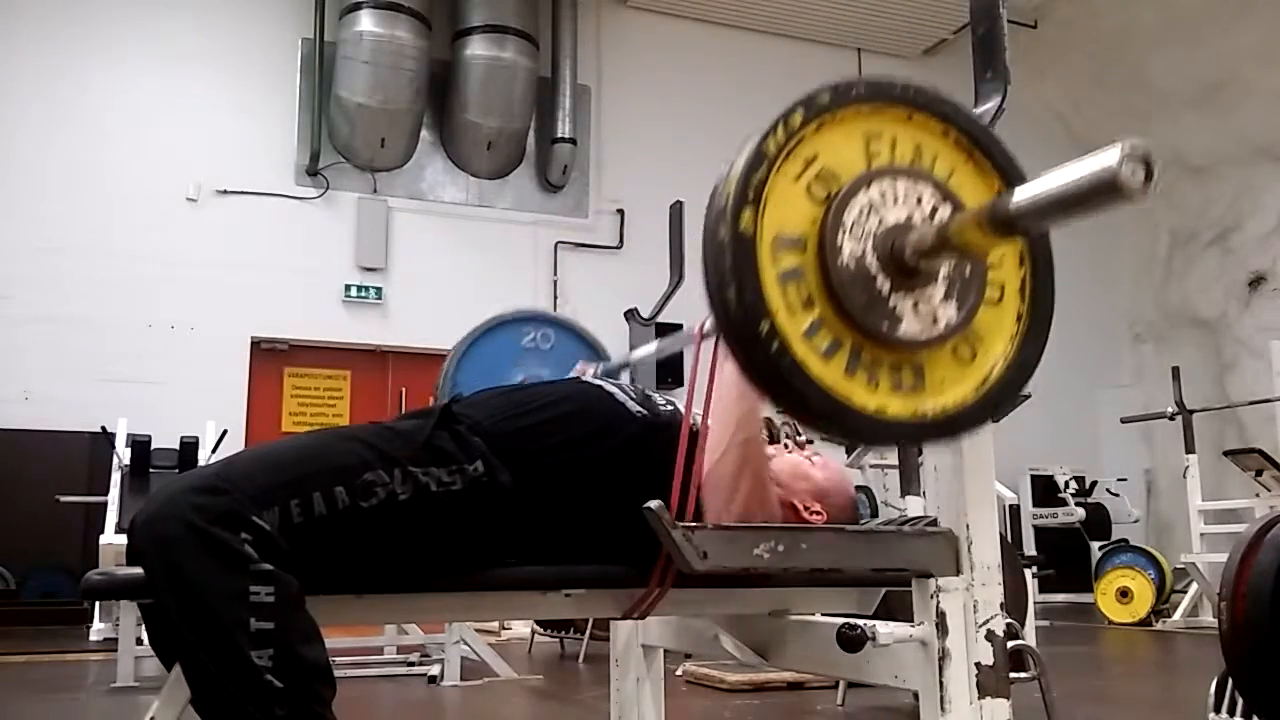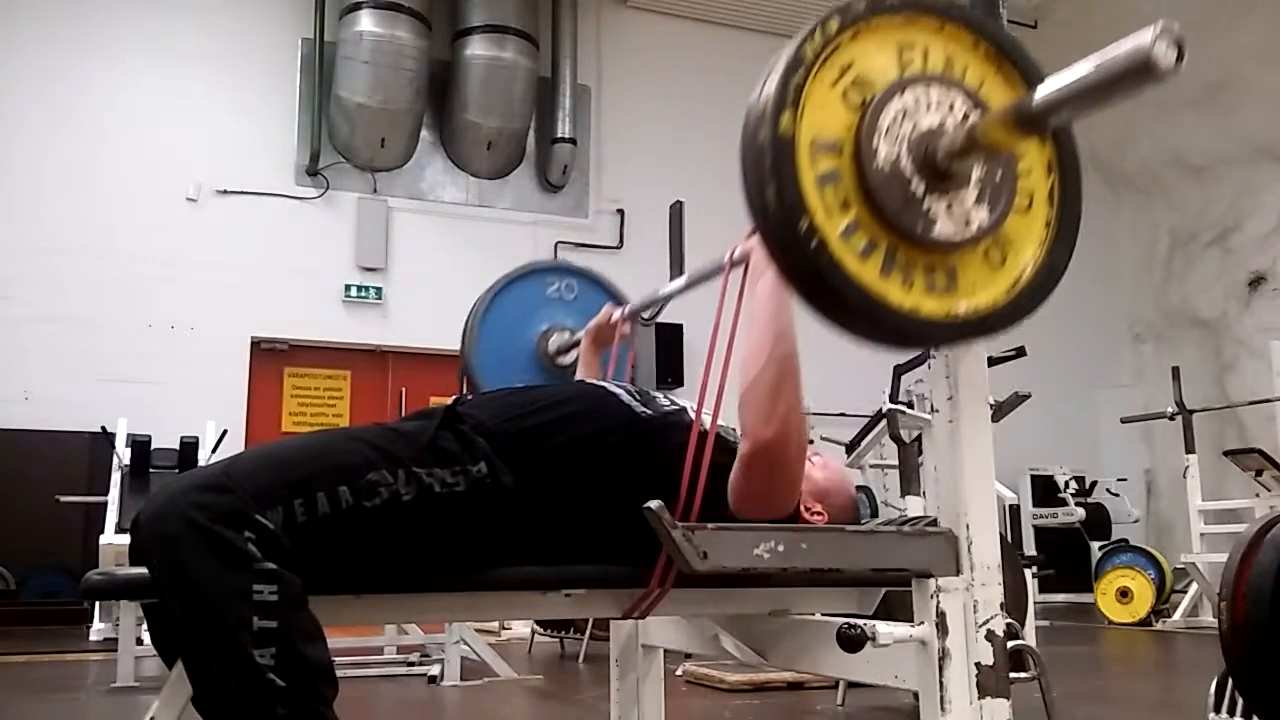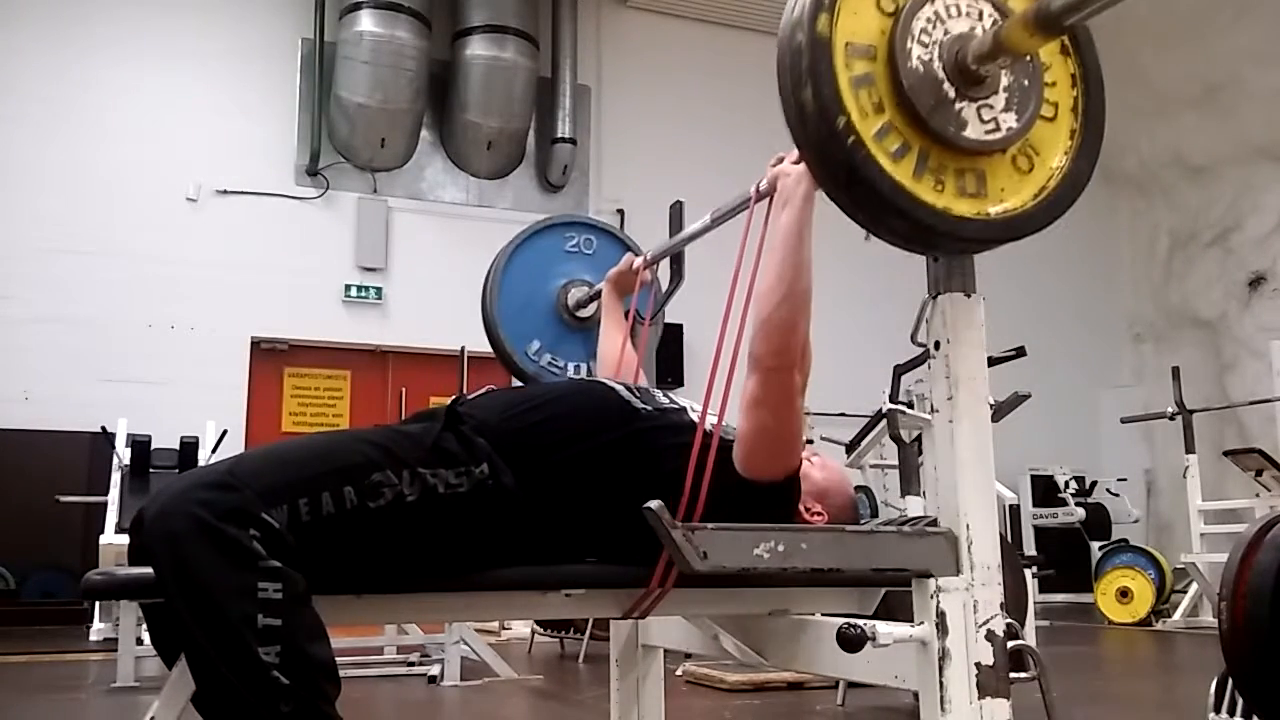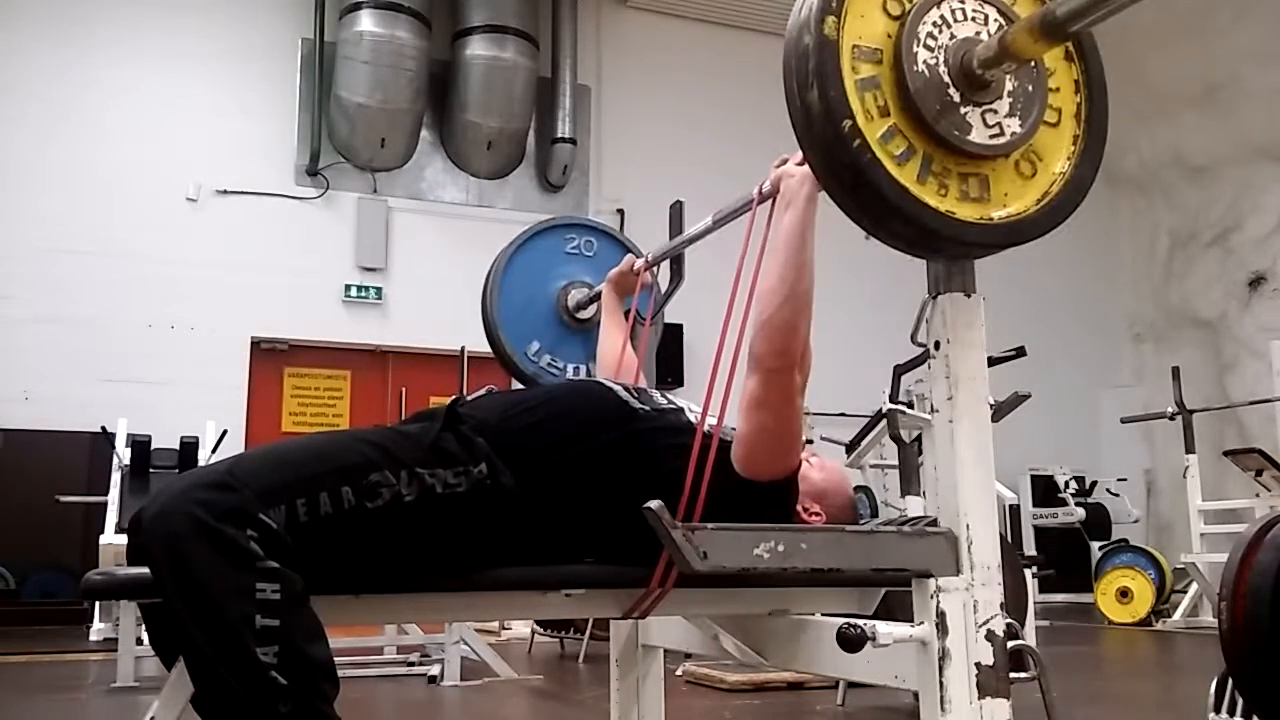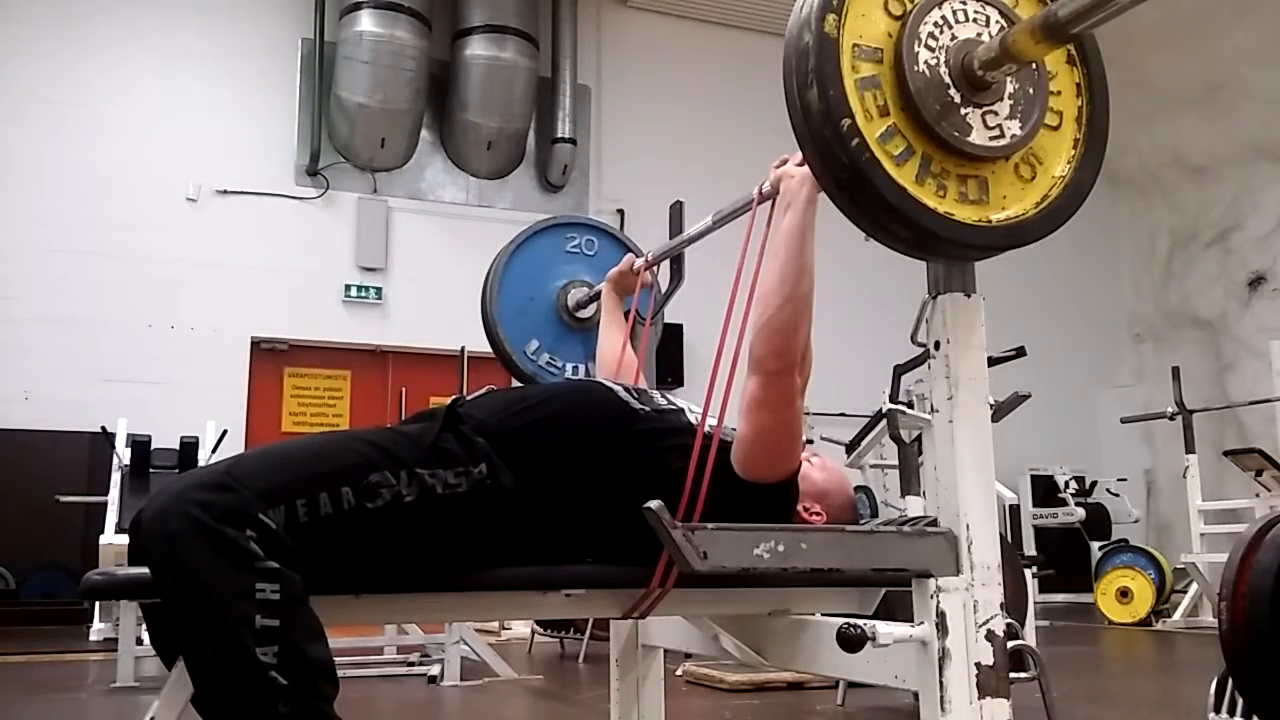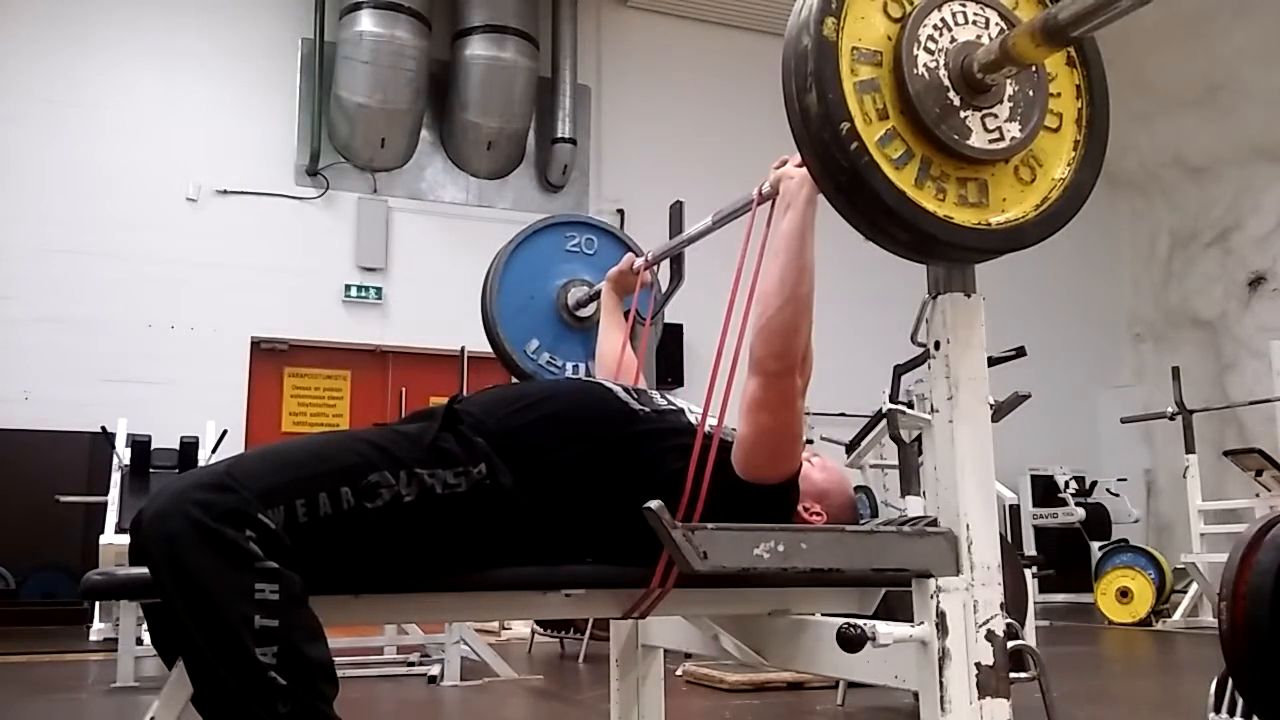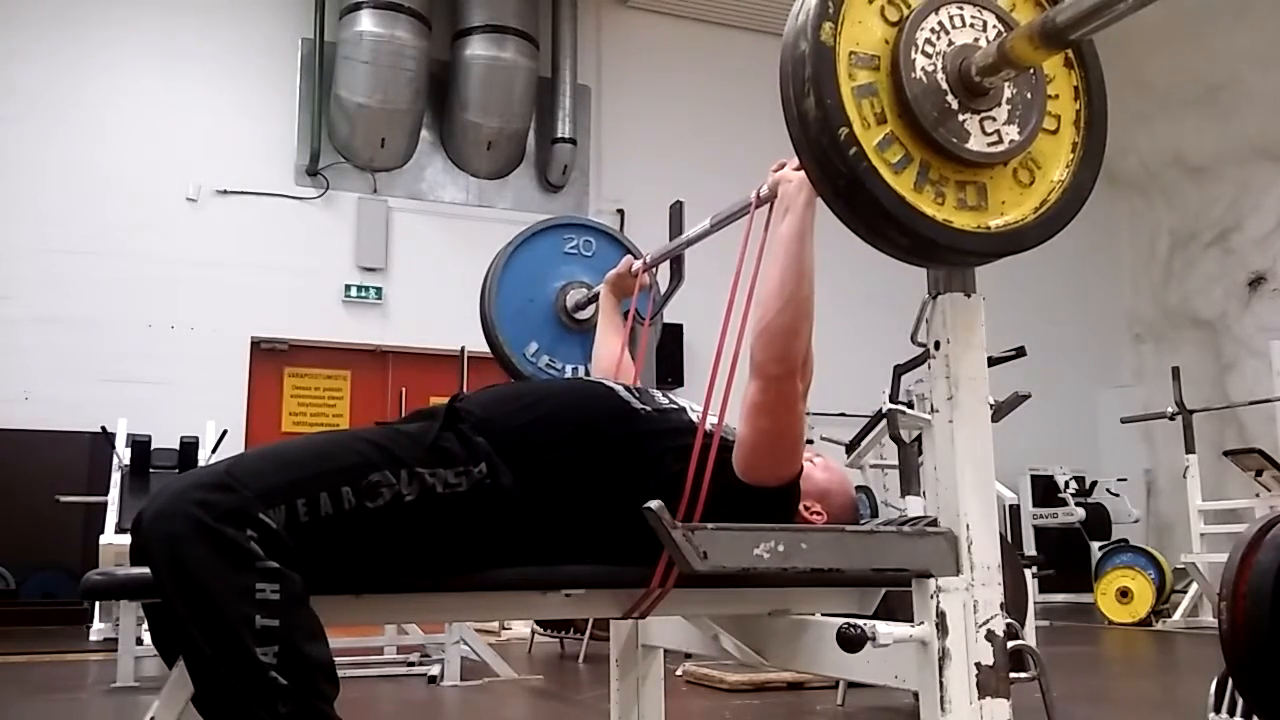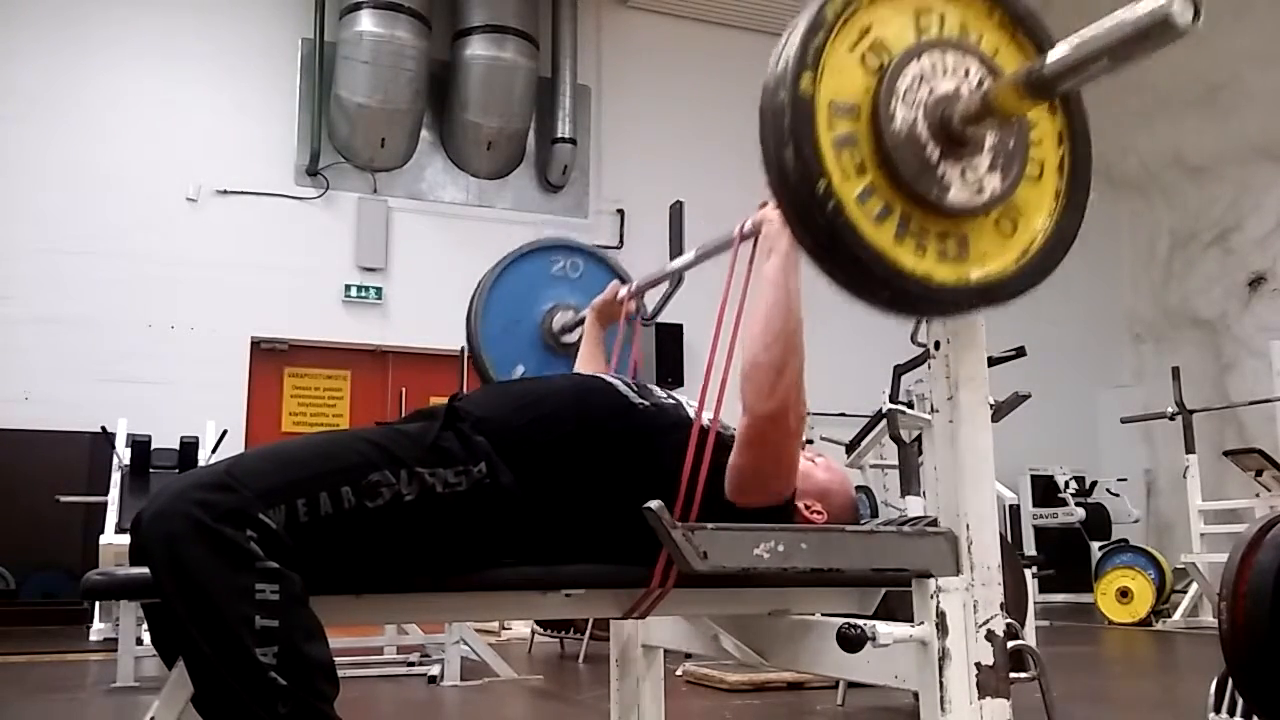
dt=0.3s
person 1, frame 1
left shoulder: (755, 504)
right shoulder: (701, 466)
left elbow: (730, 521)
right wrist: (584, 389)
left knee: (201, 522)
right knee: (178, 523)
person 1, frame 2
left shoulder: (753, 504)
right shoulder: (703, 465)
left elbow: (768, 434)
left wrist: (771, 271)
right wrist: (593, 351)
left knee: (201, 519)
right knee: (183, 521)
person 1, frame 3
left shoulder: (750, 498)
right shoulder: (695, 459)
left elbow: (777, 365)
right elbow: (614, 407)
left wrist: (794, 197)
right wrist: (614, 299)
left knee: (208, 515)
right knee: (180, 519)
person 1, frame 4
left shoulder: (749, 495)
right shoulder: (695, 457)
left elbow: (778, 366)
right elbow: (619, 404)
left wrist: (798, 199)
right wrist: (614, 301)
left knee: (204, 516)
right knee: (179, 520)
person 1, frame 5
left shoulder: (747, 496)
right shoulder: (698, 459)
left elbow: (777, 368)
right elbow: (618, 405)
left wrist: (797, 199)
right wrist: (613, 300)
left knee: (203, 516)
right knee: (176, 521)
person 1, frame 6
left shoulder: (747, 497)
right shoulder: (688, 454)
left elbow: (778, 367)
right elbow: (617, 402)
left wrist: (797, 198)
right wrist: (613, 298)
left knee: (202, 515)
right knee: (180, 518)
person 1, frame 7
left shoulder: (749, 497)
right shoulder: (695, 458)
left elbow: (779, 372)
right elbow: (614, 406)
left wrist: (795, 203)
right wrist: (611, 301)
left knee: (205, 516)
right knee: (178, 519)
person 1, frame 8
left shoulder: (753, 500)
right shoulder: (692, 457)
left elbow: (769, 409)
right elbow: (589, 418)
left wrist: (782, 242)
right wrist: (597, 326)
left knee: (204, 519)
right knee: (184, 520)
